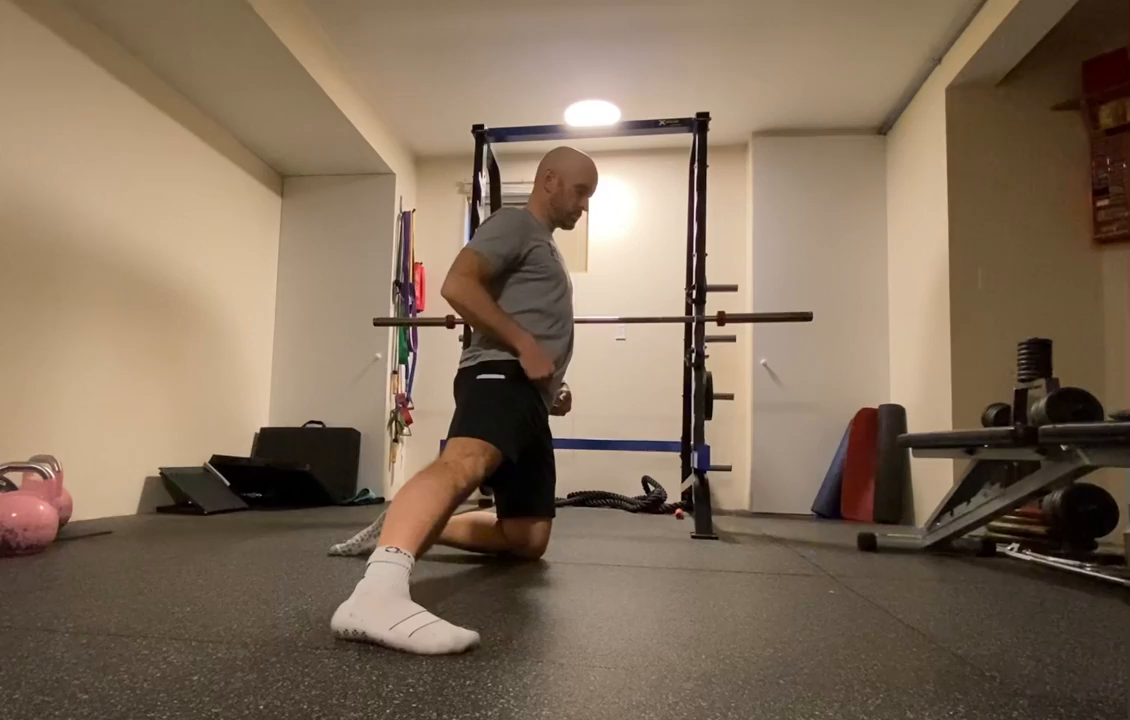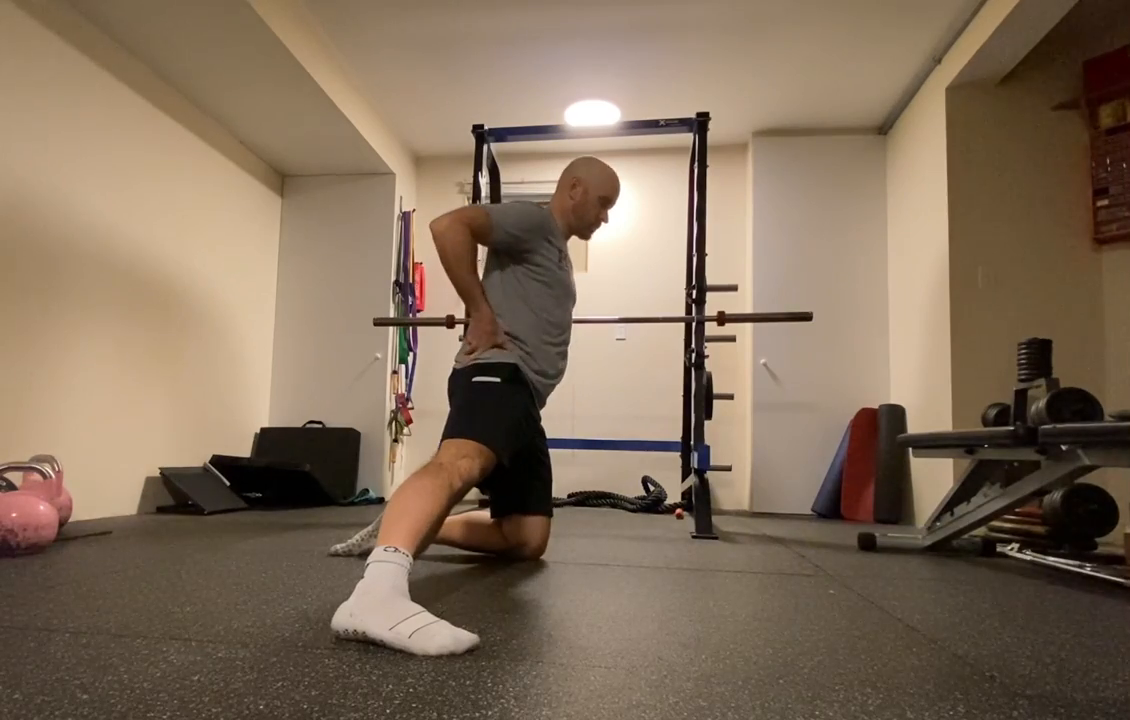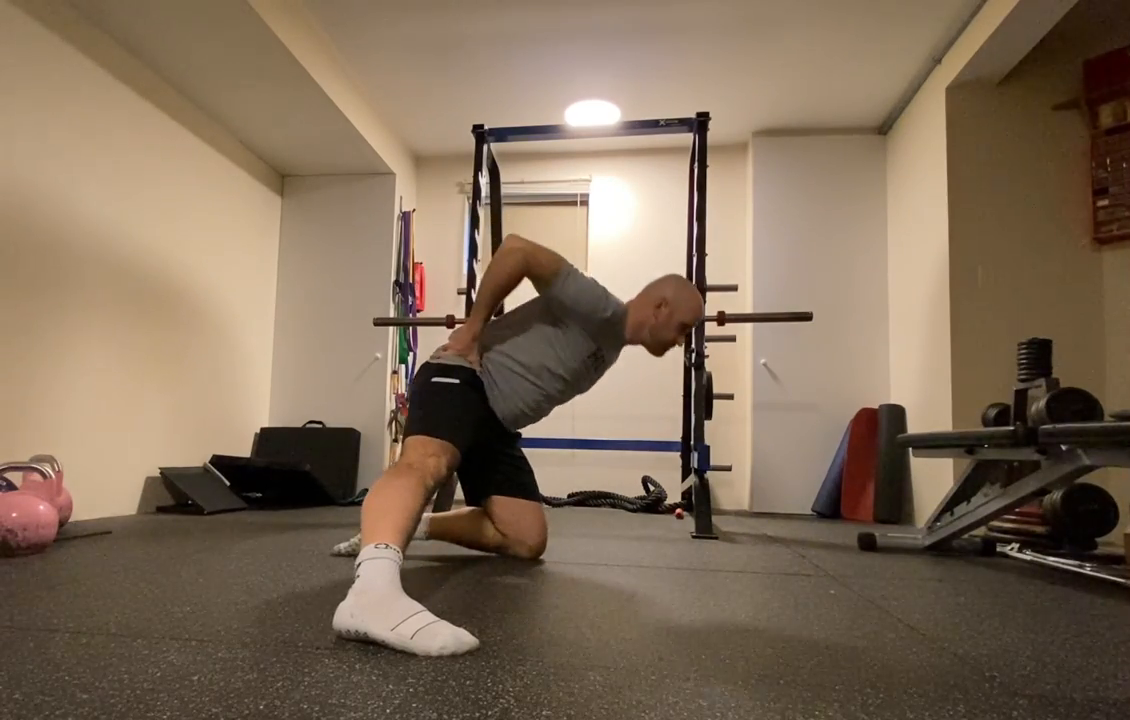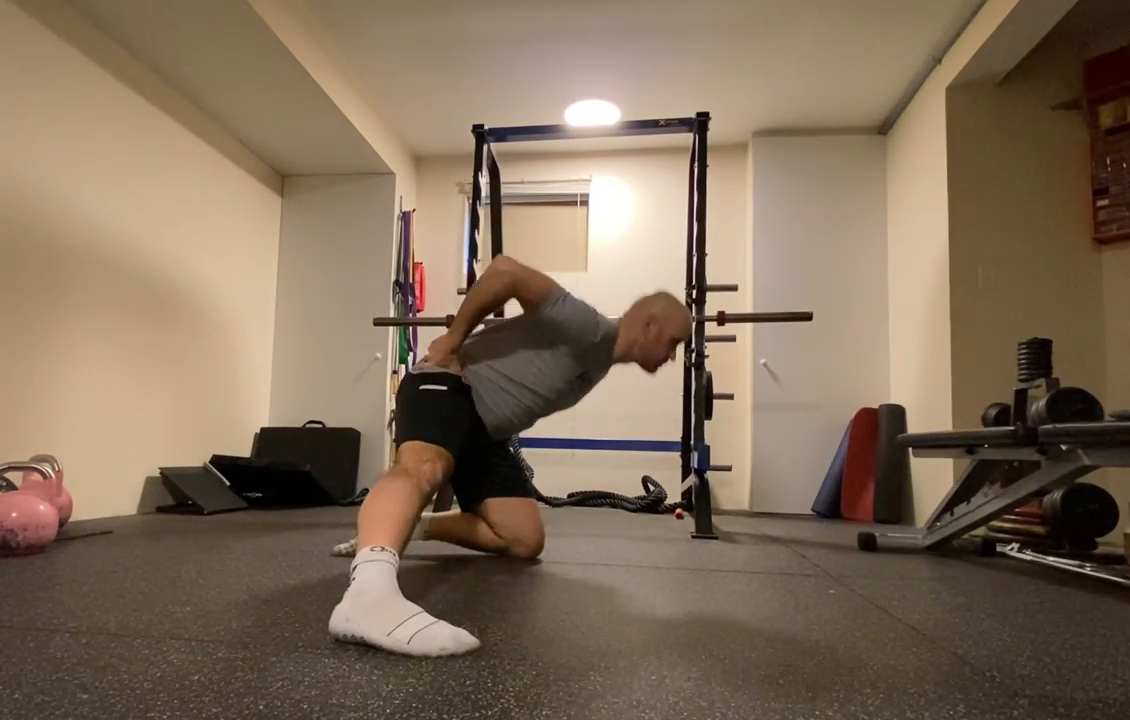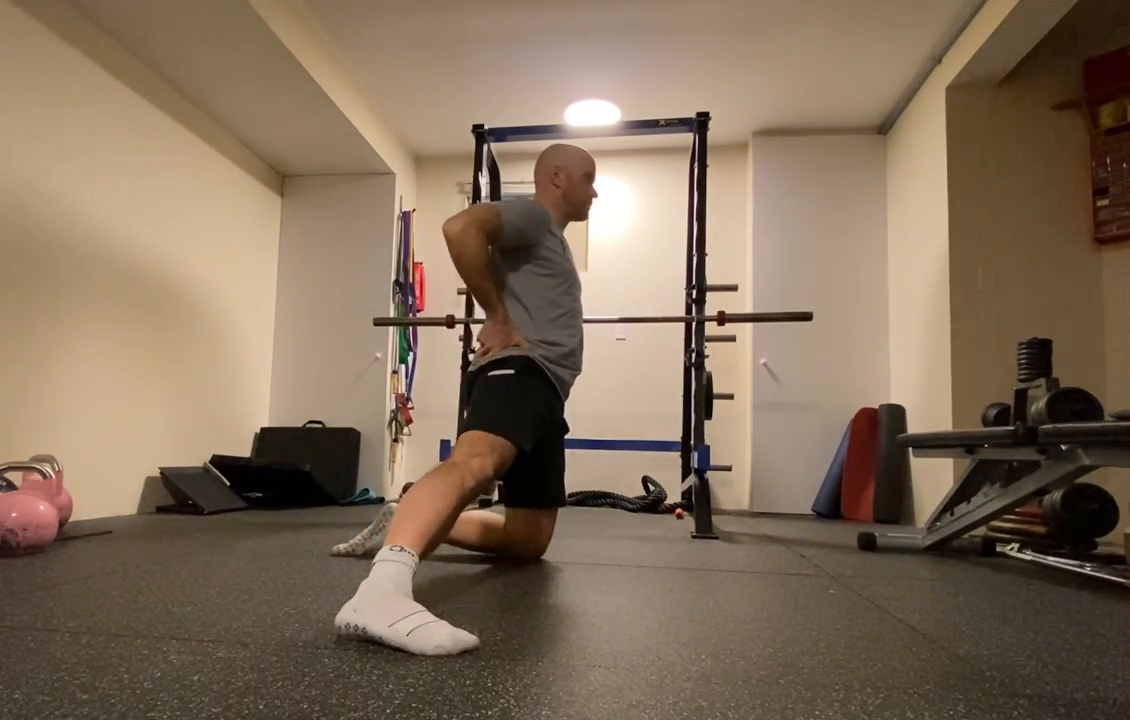
dt=1s
person 1, frame 1
left shoulder: (544, 244)
right shoulder: (515, 224)
right elbow: (458, 284)
left wrist: (553, 385)
right wrist: (524, 345)
left hip: (529, 395)
right hip: (501, 377)
left knee: (527, 541)
right knee: (464, 463)
left ankle: (409, 530)
right ankle: (378, 589)
person 1, frame 2
left shoulder: (556, 249)
right shoulder: (534, 221)
right elbow: (448, 225)
right wrist: (480, 312)
left hip: (524, 398)
right hip: (497, 376)
left knee: (526, 541)
right knee: (460, 464)
left ankle: (409, 530)
right ankle: (377, 589)
person 1, frame 3
left shoulder: (612, 344)
right shoulder: (600, 310)
right elbow: (518, 248)
right wrist: (474, 327)
left hip: (495, 420)
right hip: (460, 380)
left knee: (526, 540)
right knee: (424, 463)
left ankle: (409, 526)
right ankle: (372, 588)
person 1, frame 4
left shoulder: (601, 356)
right shoulder: (588, 328)
right elbow: (506, 270)
right wrist: (453, 341)
left hip: (486, 423)
right hip: (449, 387)
left knee: (524, 538)
right knee: (421, 469)
left ankle: (409, 528)
right ankle: (367, 593)
person 1, frame 5
left shoulder: (551, 237)
right shoulder: (531, 215)
right elbow: (459, 227)
right wrist: (497, 316)
left hip: (545, 392)
right hip: (518, 372)
left knee: (528, 543)
right knee: (474, 464)
left ankle: (402, 524)
right ankle: (381, 588)
